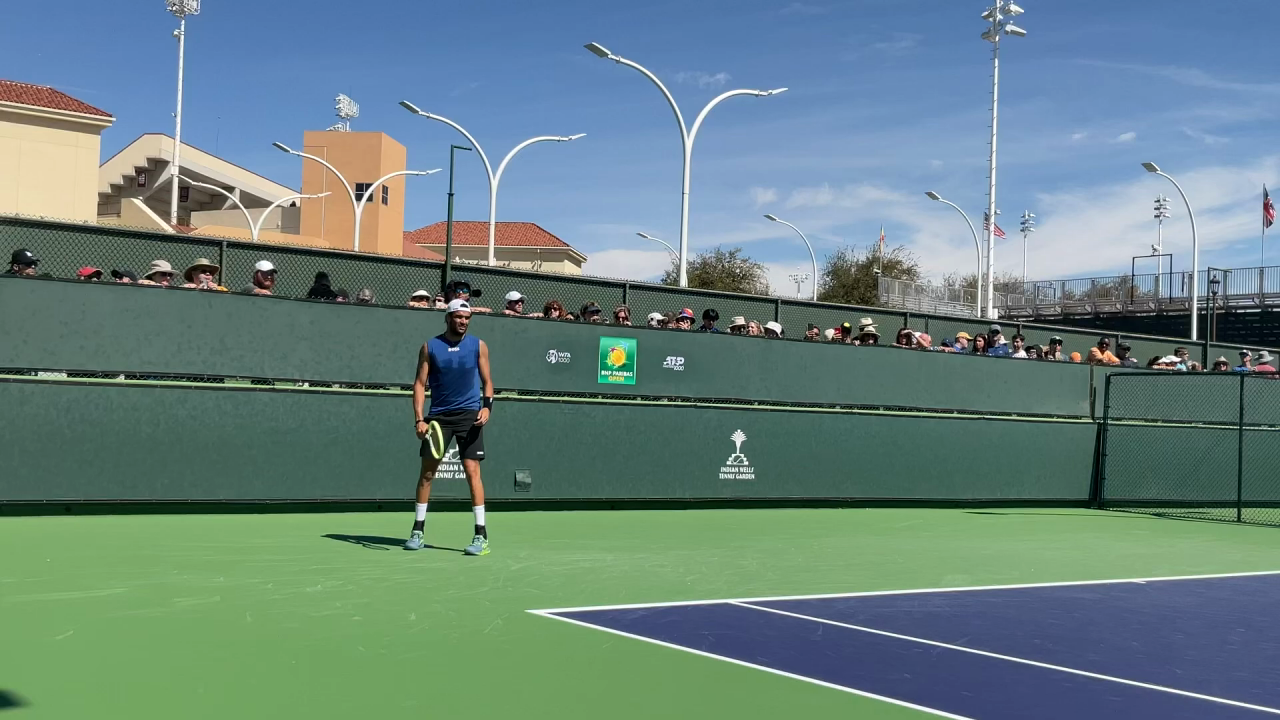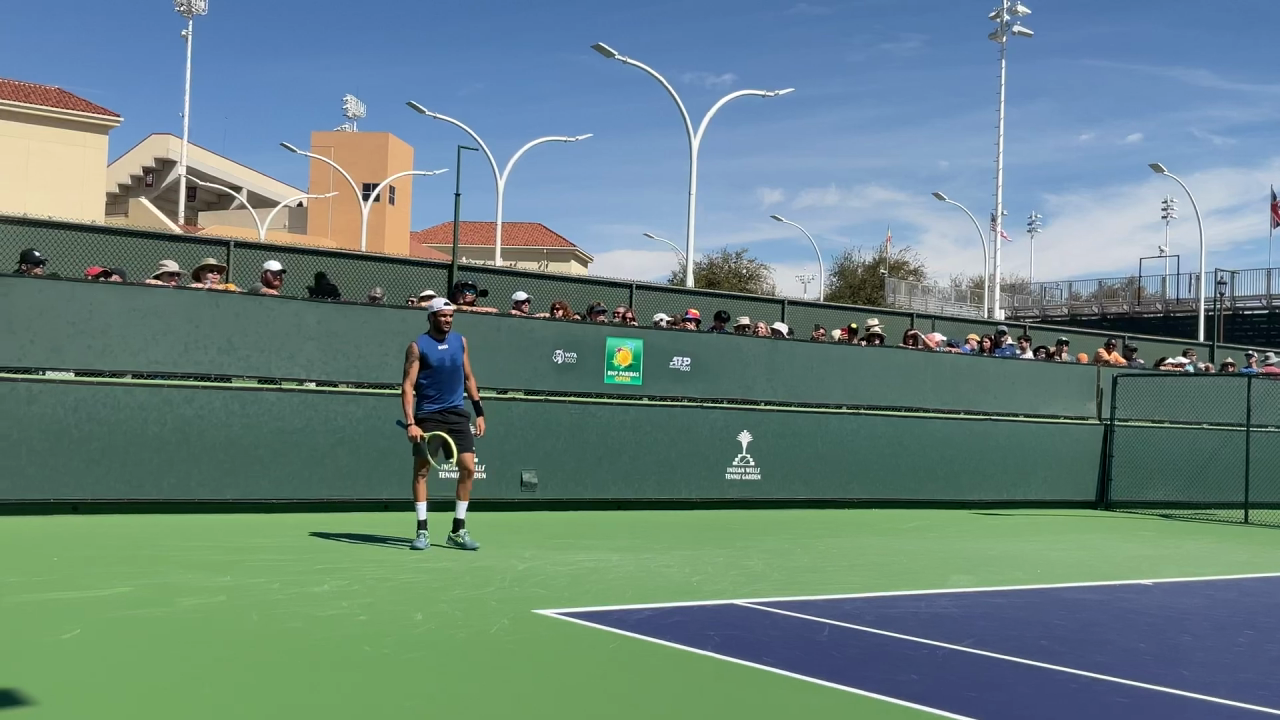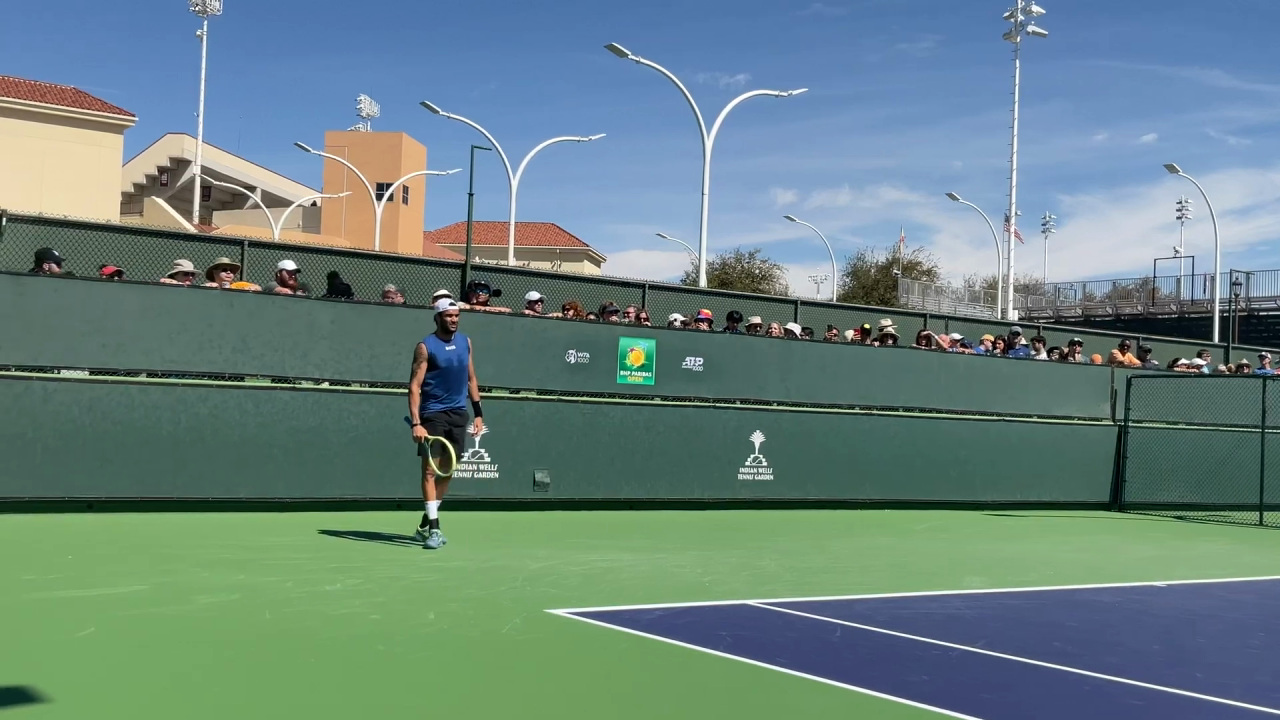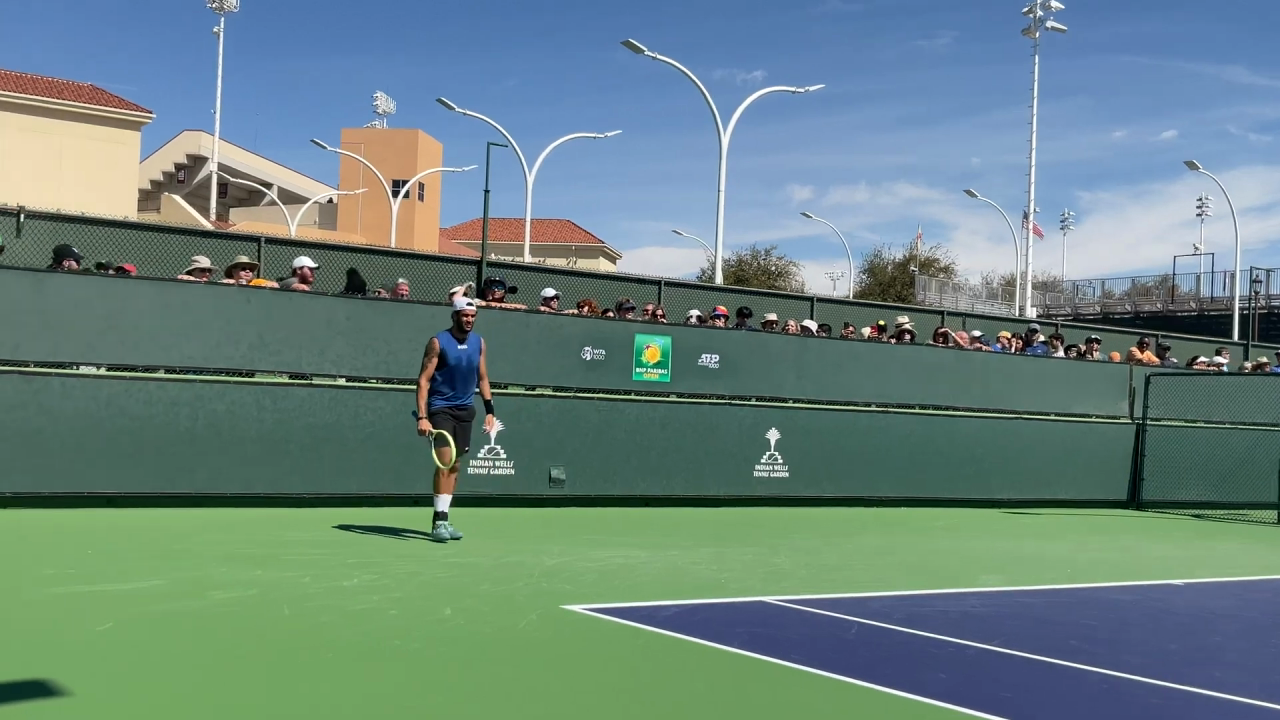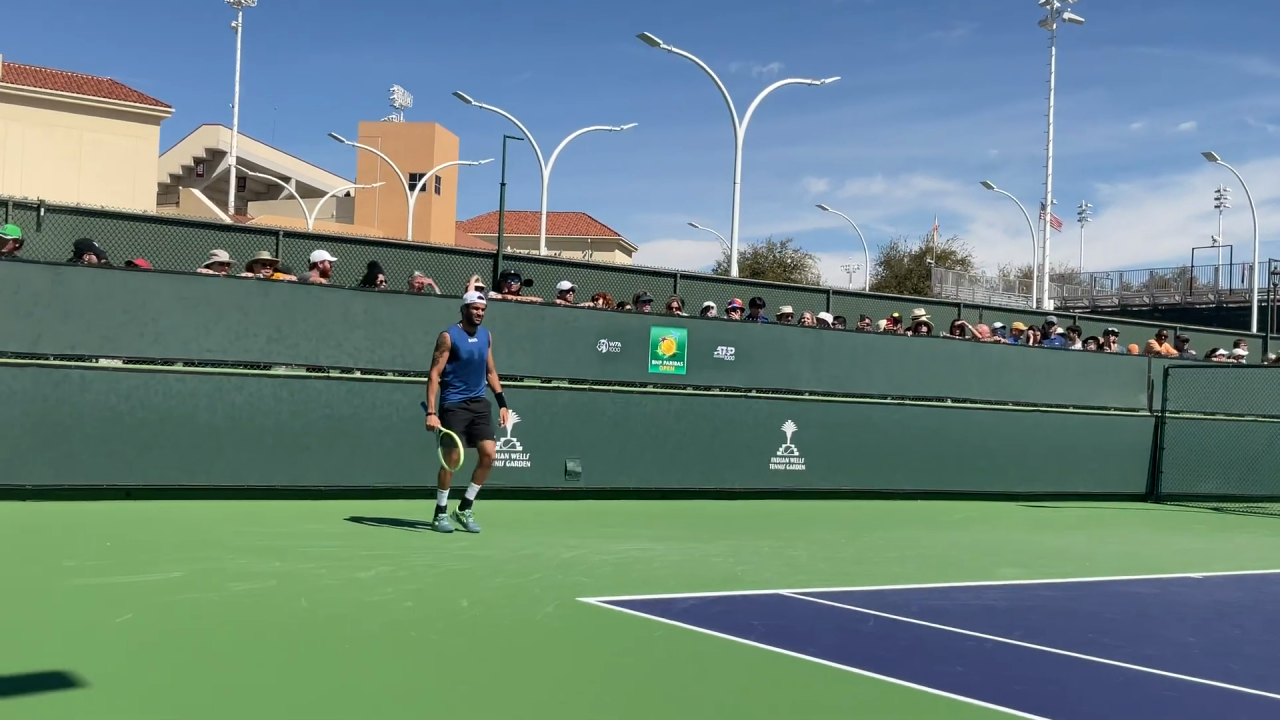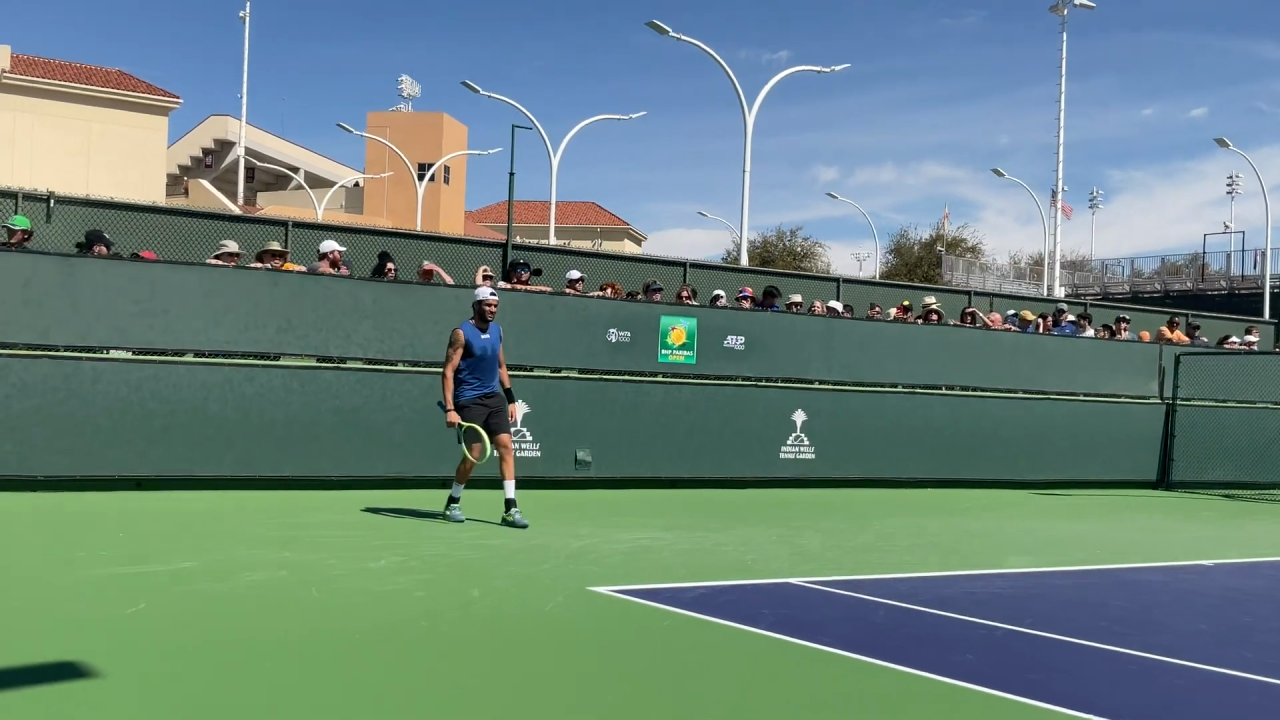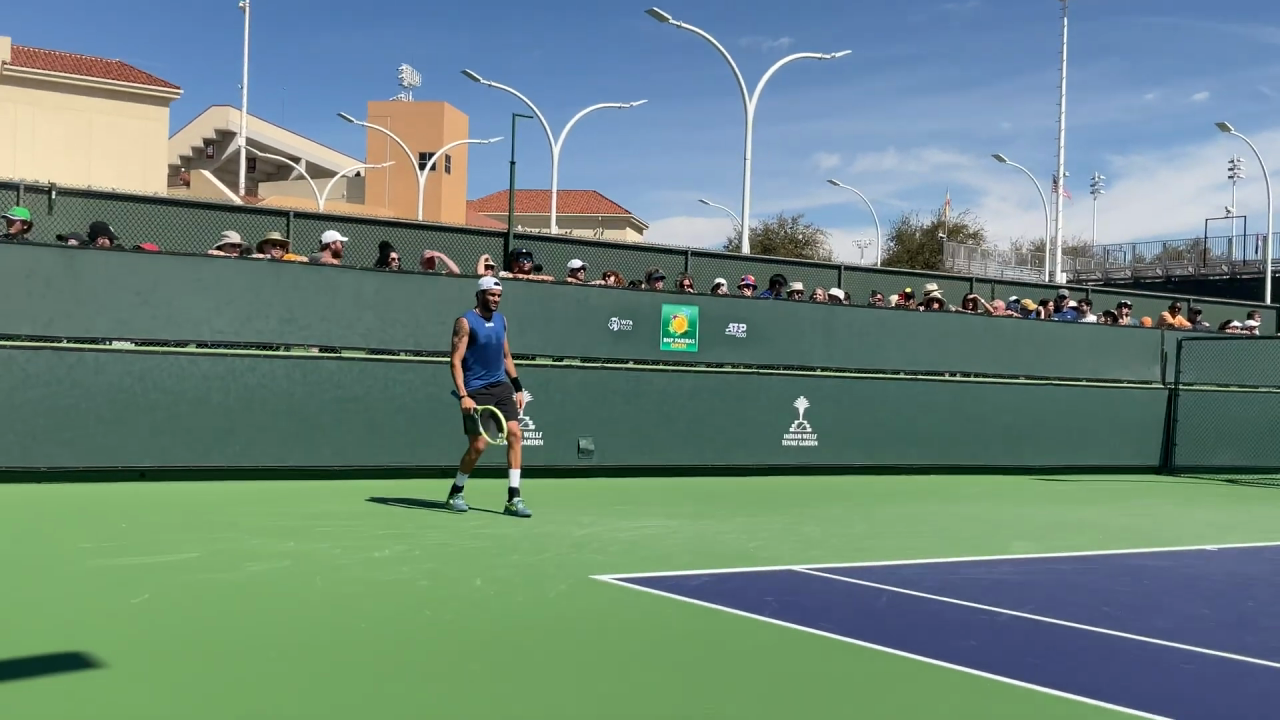
dt=0.3s
person 1, frame 1
left shoulder: (478, 346)
right shoulder: (430, 347)
left elbow: (487, 382)
right elbow: (420, 385)
left wrist: (486, 406)
right wrist: (419, 419)
left hip: (468, 417)
right hip: (438, 417)
left knee: (473, 473)
right knee: (427, 473)
left ankle: (480, 536)
right ankle: (418, 532)
person 1, frame 2
left shoulder: (460, 341)
right shoulder: (418, 346)
left elbow: (468, 378)
right elbow: (407, 386)
left wrist: (479, 411)
right wrist: (410, 423)
left hip: (458, 414)
right hip: (428, 416)
left knee: (468, 468)
right knee: (421, 471)
left ankle: (458, 531)
right ankle: (422, 531)
person 1, frame 3
left shoulder: (465, 343)
right shoulder: (425, 347)
left elbow: (471, 379)
right elbow: (414, 387)
left wrist: (478, 413)
right wrist: (416, 423)
left hip: (458, 415)
right hip: (433, 415)
left knee: (446, 472)
right knee: (430, 471)
left ankle: (425, 525)
right ankle: (434, 530)
person 1, frame 4
left shoulder: (478, 342)
right shoulder: (438, 342)
left elbow: (482, 378)
right elbow: (423, 380)
left wrist: (489, 409)
right wrist: (422, 416)
left hip: (465, 411)
right hip: (440, 409)
left knee: (454, 466)
right knee: (444, 463)
left ankle: (442, 521)
right ankle: (440, 521)
person 1, frame 5
left shoulder: (486, 335)
right shoulder: (448, 337)
right elbow: (434, 375)
left wrist: (502, 403)
right wrist: (431, 412)
left hip: (479, 404)
right hip: (454, 405)
left knee: (489, 456)
right knee: (452, 459)
left ankle: (464, 508)
right ankle: (440, 514)
person 1, frame 6
left shoulder: (497, 331)
right shoulder: (461, 333)
right elbow: (448, 372)
left wrist: (511, 399)
right wrist: (449, 408)
left hip: (494, 398)
right hip: (469, 400)
left knee: (506, 448)
right knee: (472, 455)
left ankle: (510, 510)
right ankle: (452, 504)
person 1, frame 7
left shoulder: (501, 320)
right shoulder: (465, 322)
right elbow: (456, 361)
left wrist: (518, 387)
right wrist: (463, 395)
left hip: (500, 387)
right hip: (476, 391)
left knee: (515, 435)
right knee: (478, 445)
left ankle: (513, 499)
right ankle: (455, 493)
